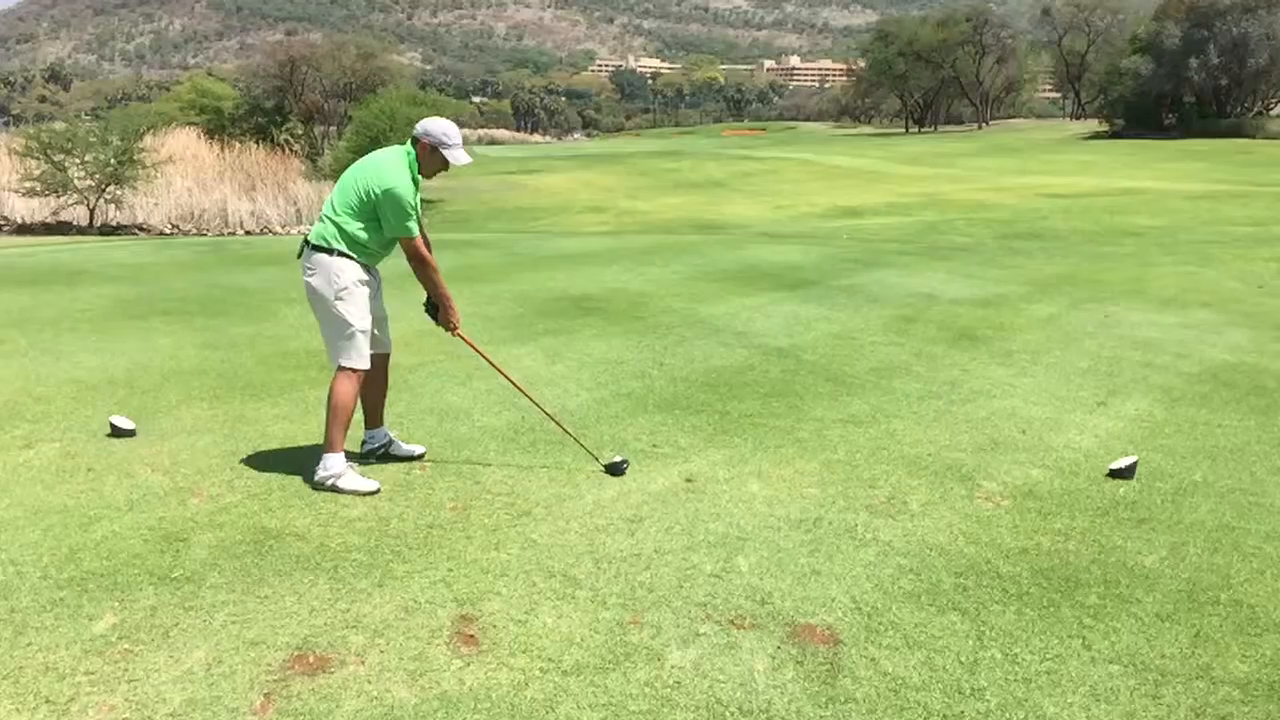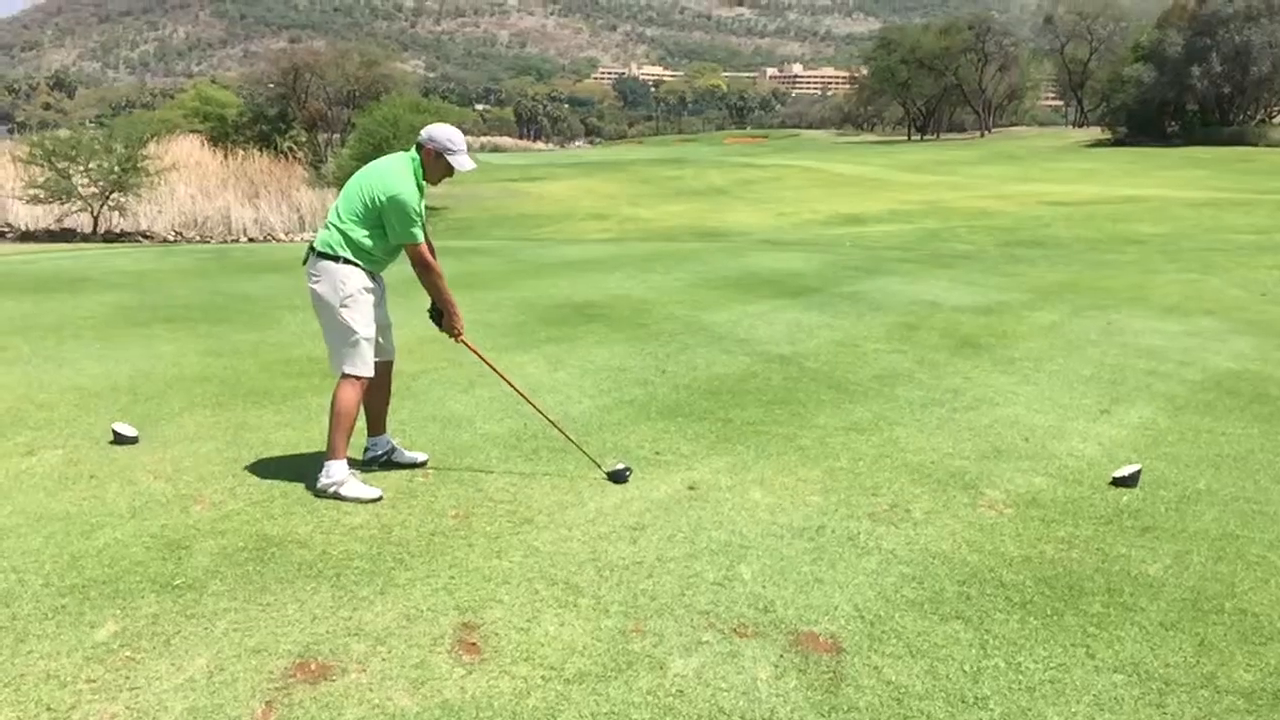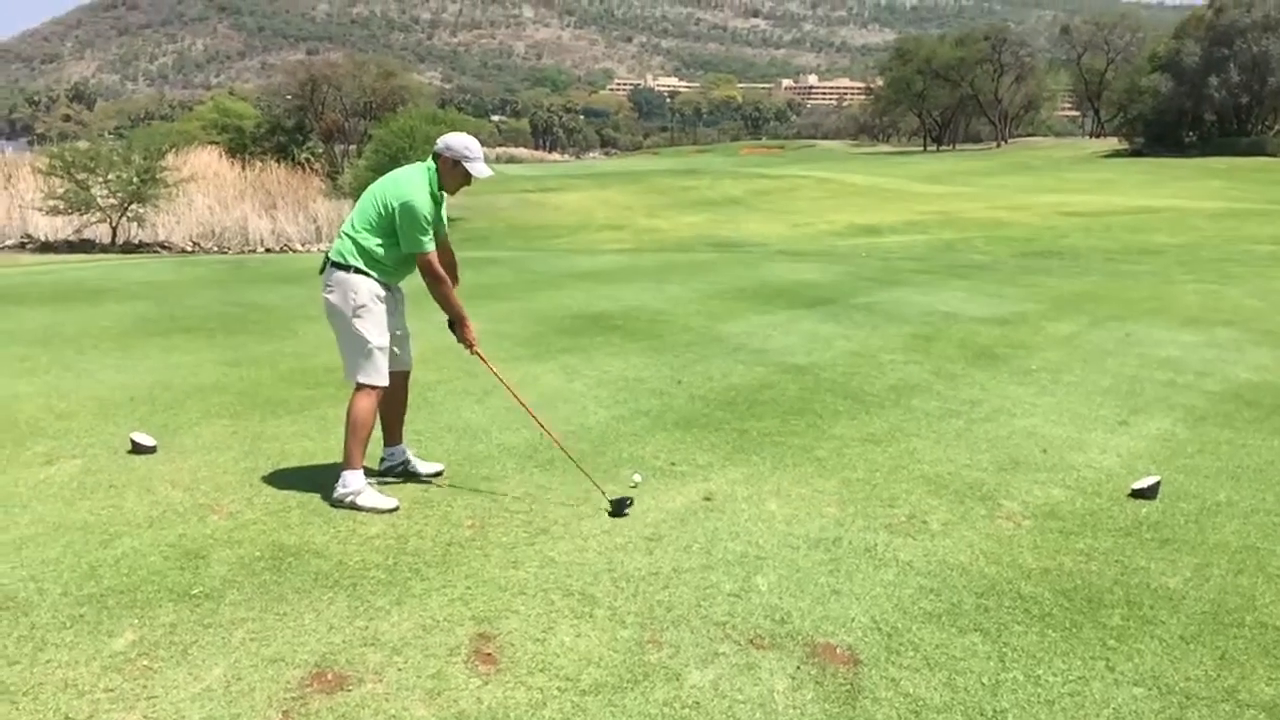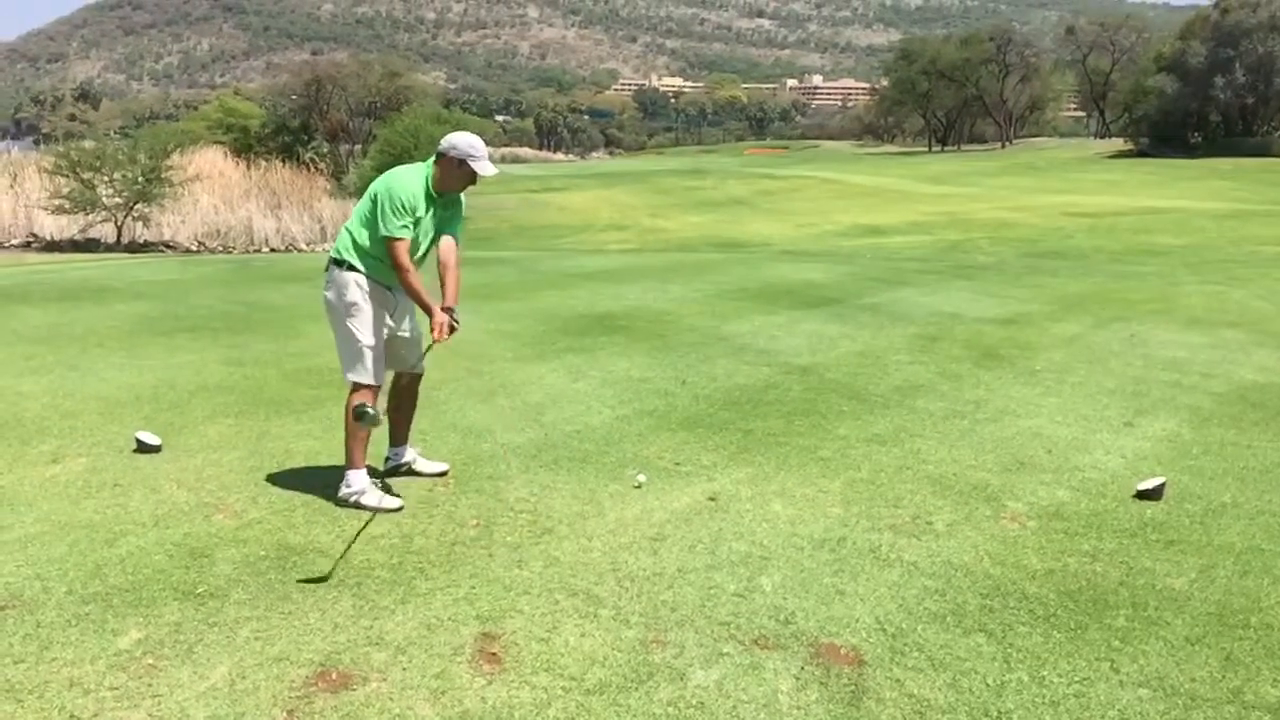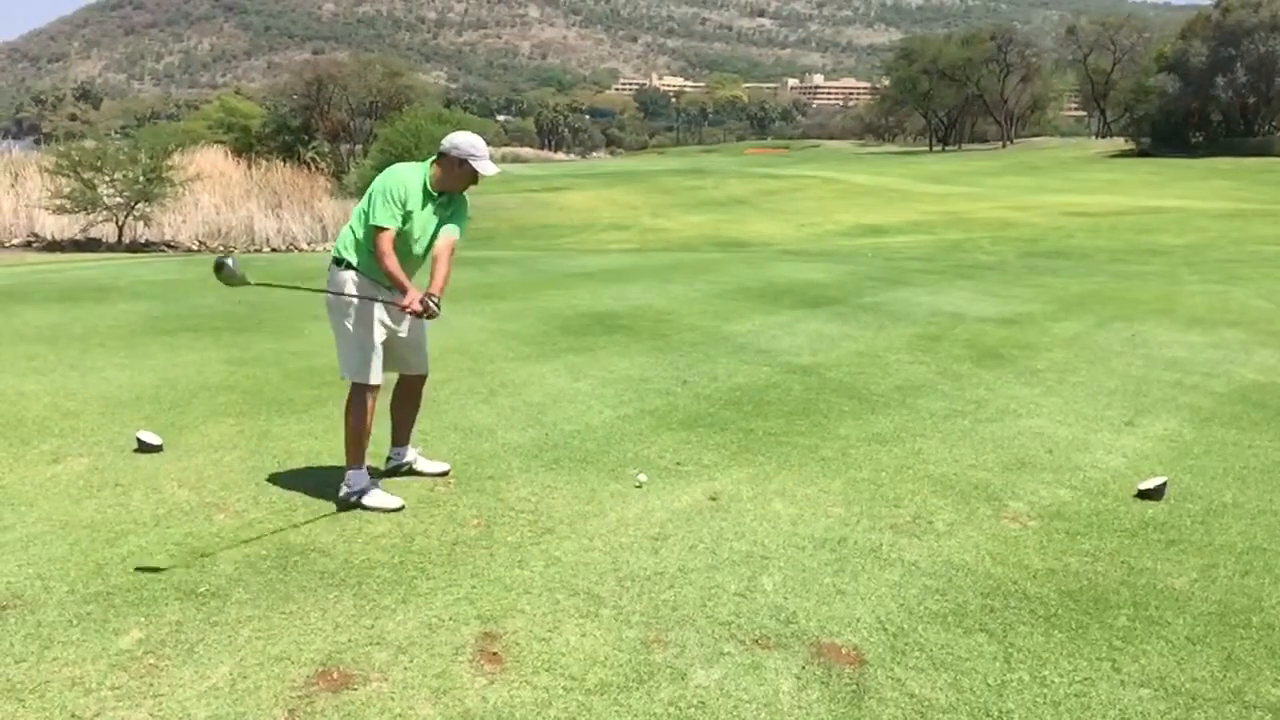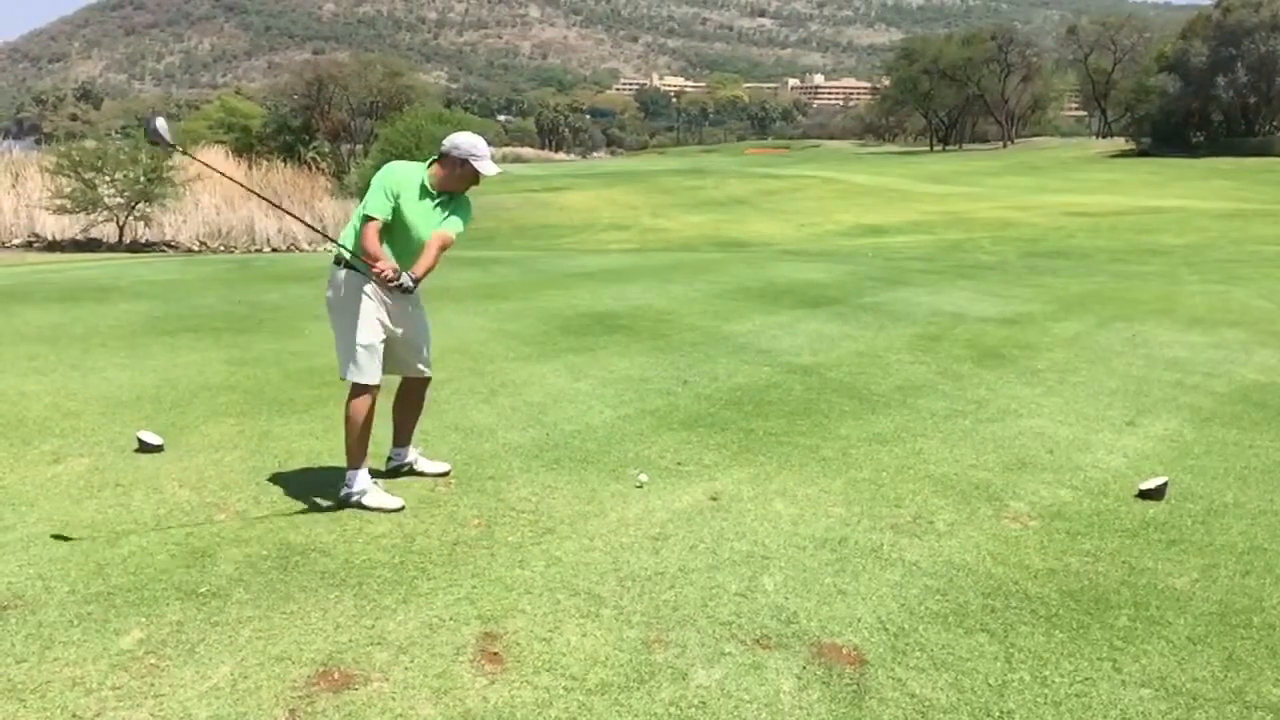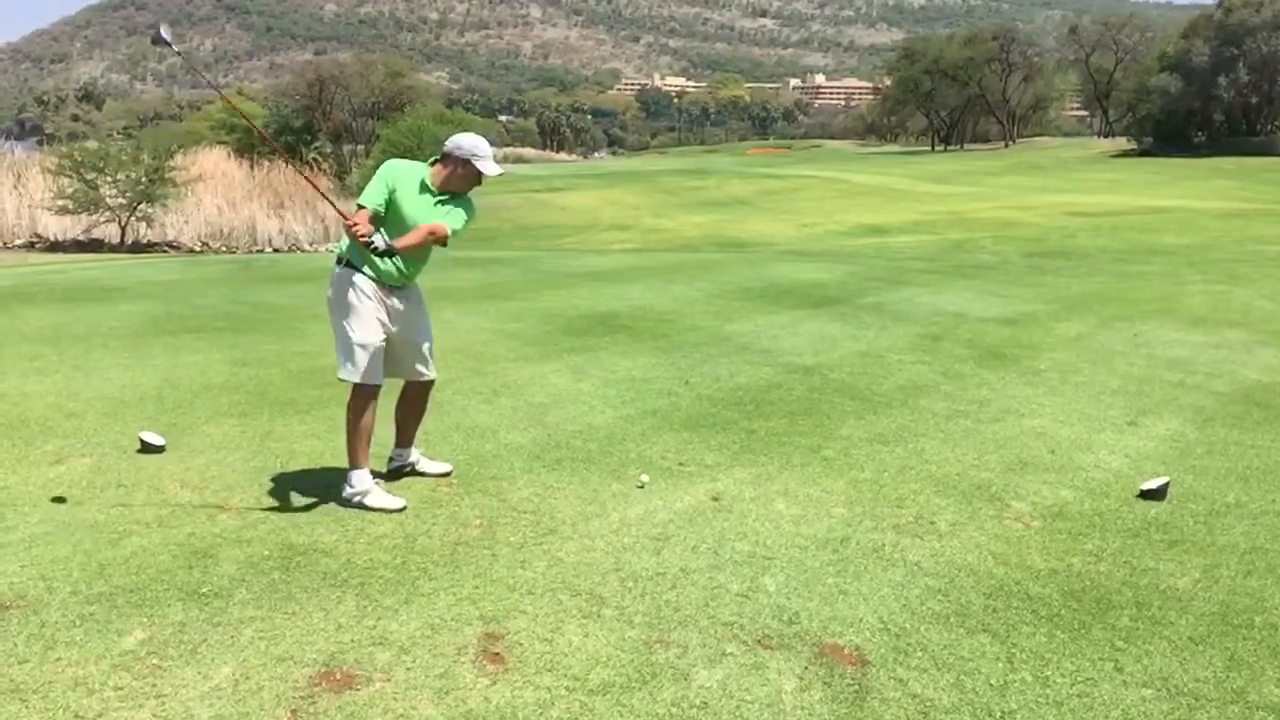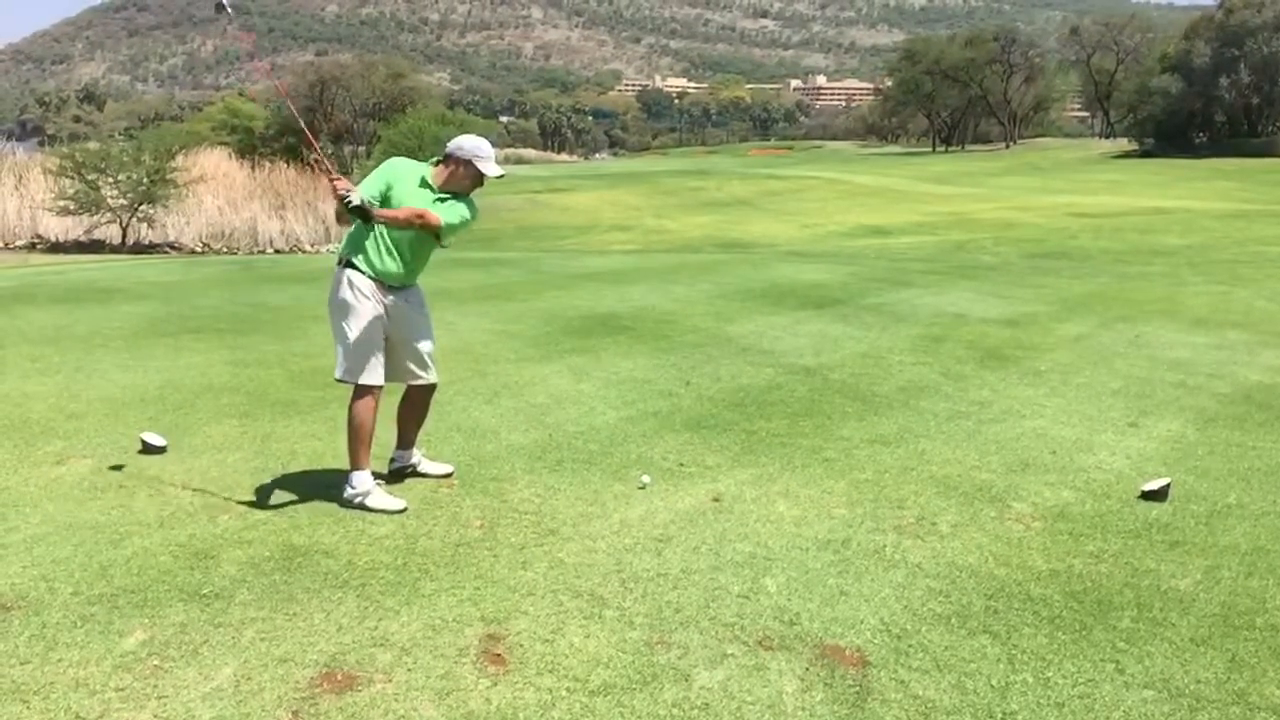
dt=0.4s
person 1, frame 1
left shoulder: (404, 165)
right shoulder: (394, 181)
left elbow: (421, 237)
right elbow: (416, 254)
left wrist: (435, 296)
right wrist: (446, 303)
left hip: (358, 264)
right hip: (335, 265)
left knee: (377, 353)
right knee: (353, 363)
left ankle: (376, 439)
right ankle: (331, 465)
person 1, frame 2
left shoulder: (408, 172)
right shoulder: (399, 189)
left elbow: (425, 245)
right elbow: (421, 261)
left wrist: (438, 304)
right wrist: (450, 309)
left hip: (362, 272)
right hip: (341, 273)
left knee: (381, 360)
right knee: (357, 371)
left ankle: (378, 446)
right ankle: (333, 472)
person 1, frame 3
left shoulder: (430, 188)
right shoulder: (413, 196)
left elbow: (445, 253)
right elbow: (431, 270)
left wrist: (455, 315)
right wrist: (462, 320)
left hip: (380, 283)
right hip: (356, 283)
left knee: (397, 370)
right knee: (372, 380)
left ankle: (394, 456)
right ankle: (350, 482)
person 1, frame 4
left shoulder: (452, 201)
right shoulder: (402, 186)
left elbow: (448, 255)
right elbow: (399, 259)
left wrist: (449, 309)
right wrist: (432, 310)
left hip: (392, 286)
right hip: (356, 282)
left knee: (410, 370)
right knee: (367, 379)
left ankle: (399, 455)
right ankle: (354, 481)
person 1, frame 5
left shoulder: (457, 203)
right shoulder: (397, 180)
left elbow: (443, 251)
right elbow: (382, 247)
left wrist: (432, 296)
right wrist: (409, 290)
left hip: (397, 290)
right hip: (357, 281)
left knee: (414, 372)
right knee: (366, 380)
left ankle: (400, 455)
right ankle: (355, 480)
person 1, frame 6
left shoulder: (459, 205)
right shoulder: (395, 175)
left elbow: (437, 244)
right elbow: (368, 235)
left wrist: (411, 277)
right wrist: (382, 264)
left hip: (401, 290)
right hip: (358, 281)
left knee: (418, 373)
right knee: (366, 380)
left ankle: (401, 455)
right ankle: (355, 481)
person 1, frame 7
left shoulder: (461, 206)
right shoulder: (397, 171)
left elbow: (430, 232)
right elbow: (359, 221)
left wrist: (391, 247)
right wrist: (362, 230)
left hip: (403, 289)
right hip: (360, 281)
left knee: (422, 376)
right knee: (367, 382)
left ankle: (403, 456)
right ankle: (357, 481)
person 1, frame 8
left shoulder: (462, 208)
right shoulder: (398, 169)
left elbow: (420, 218)
right elbow: (345, 216)
left wrist: (370, 212)
right wrist: (346, 198)
left hip: (404, 292)
right hip: (360, 282)
left knee: (424, 380)
right knee: (368, 383)
left ankle: (404, 457)
right ankle: (359, 482)
